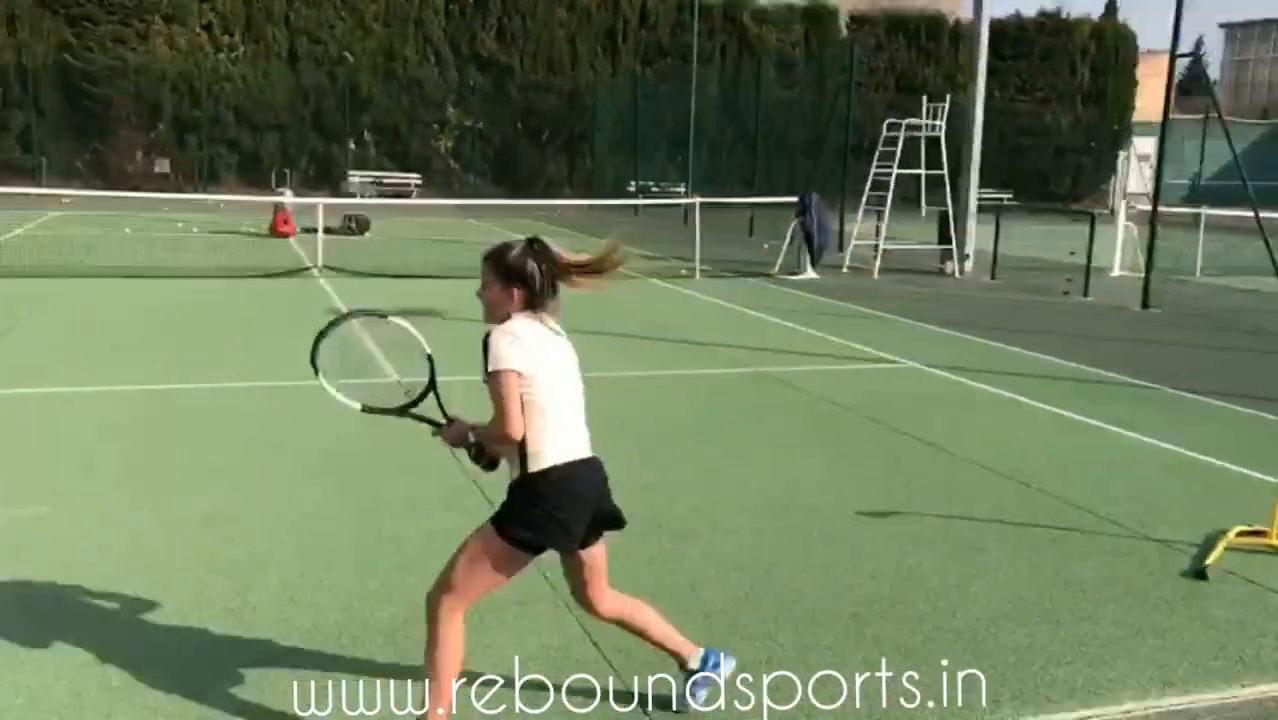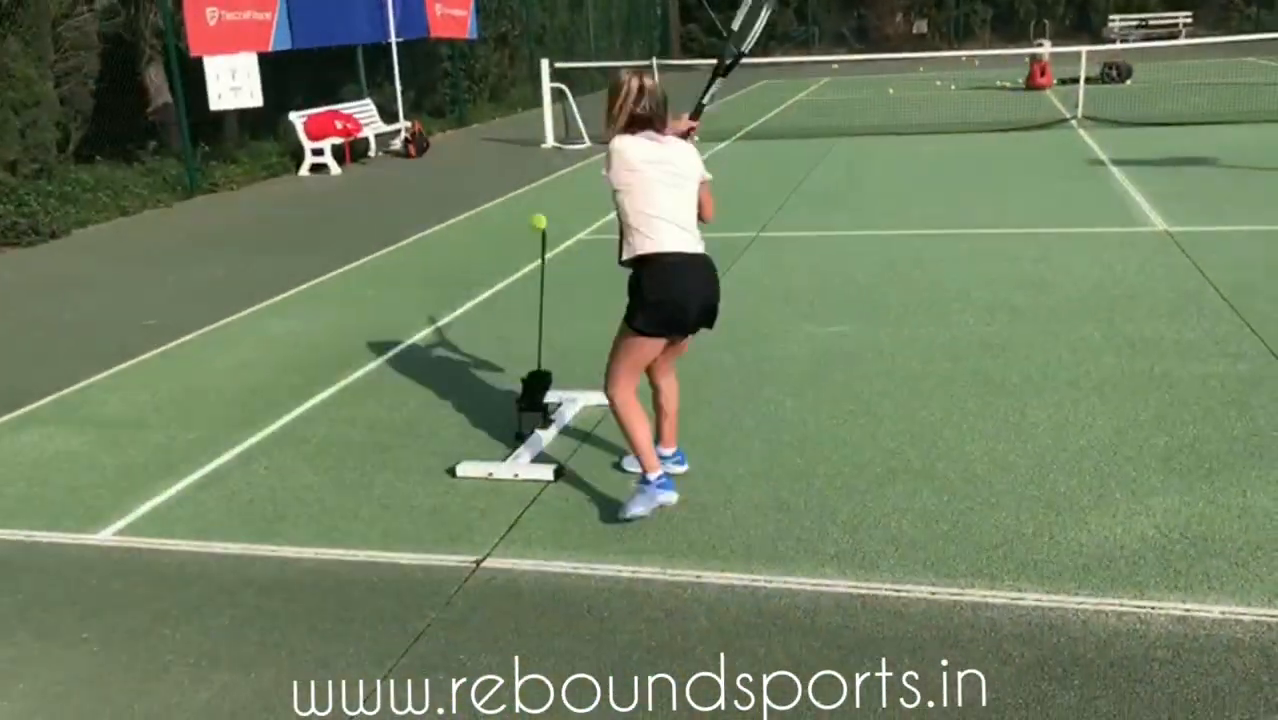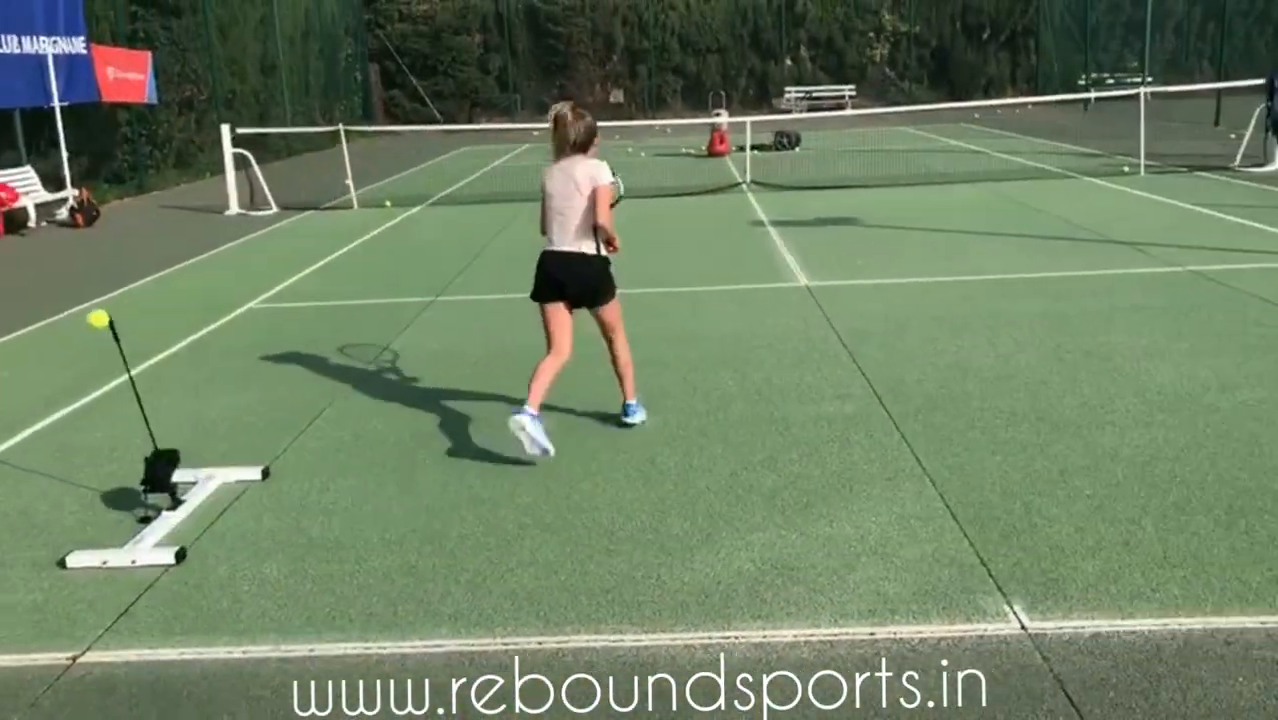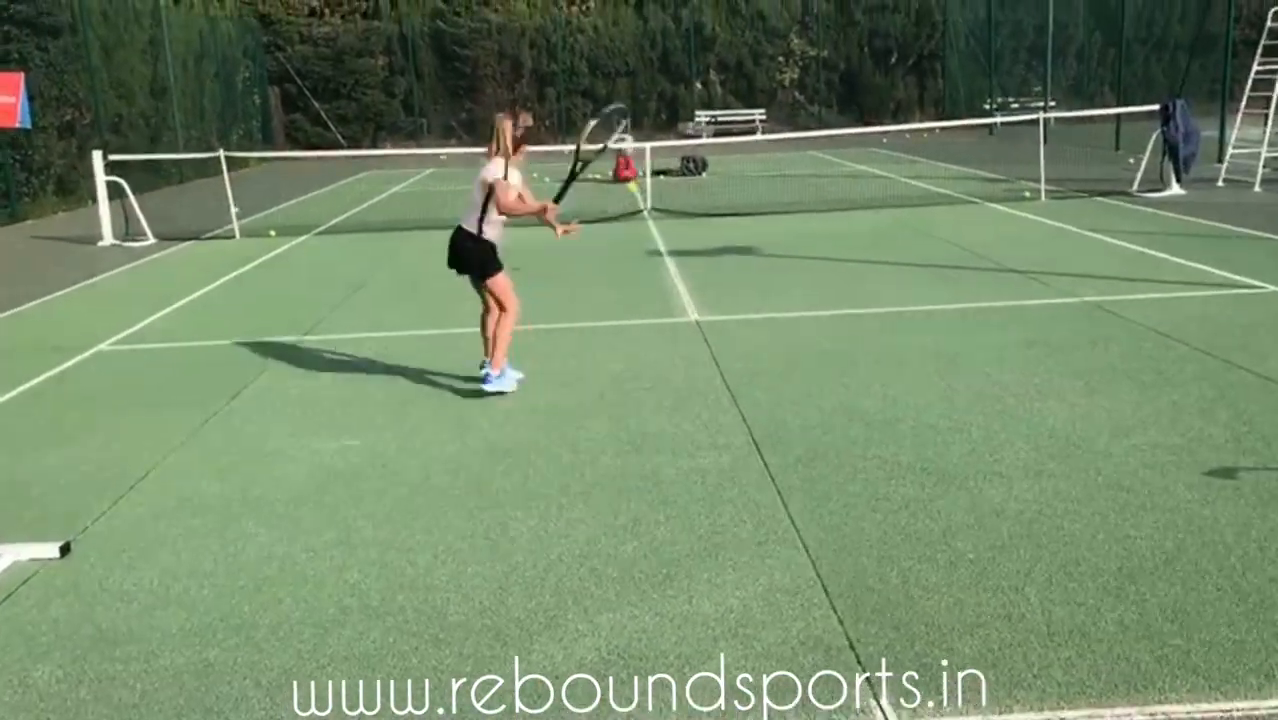
dt=1s
person 1, frame 1
left shoulder: (504, 338)
right shoulder: (553, 334)
left elbow: (512, 430)
left wrist: (467, 432)
right wrist: (490, 441)
left hip: (547, 493)
right hip: (588, 480)
left knee: (445, 601)
right knee: (598, 598)
right ankle: (701, 662)
person 1, frame 2
left shoulder: (618, 149)
right shoulder: (690, 153)
left wrist: (673, 132)
left hip: (659, 278)
right hip: (701, 272)
left knee: (620, 388)
right knee: (659, 362)
left ankle: (657, 479)
right ankle: (668, 451)
person 1, frame 3
left shoulder: (550, 172)
right shoulder: (597, 169)
right elbow: (602, 220)
right wrist: (614, 240)
left hip: (551, 267)
right hip: (588, 267)
left knee: (558, 353)
right knee: (616, 337)
left ankle: (529, 414)
right ankle: (630, 405)
person 1, frame 4
left shoulder: (509, 168)
right shoulder: (499, 167)
left elbow: (529, 202)
right elbow: (505, 206)
left wrist: (555, 225)
right wrist: (541, 209)
left hip: (469, 242)
right hip: (474, 244)
left knee: (491, 303)
right knee: (510, 307)
left ankle: (493, 363)
right ankle: (495, 374)
